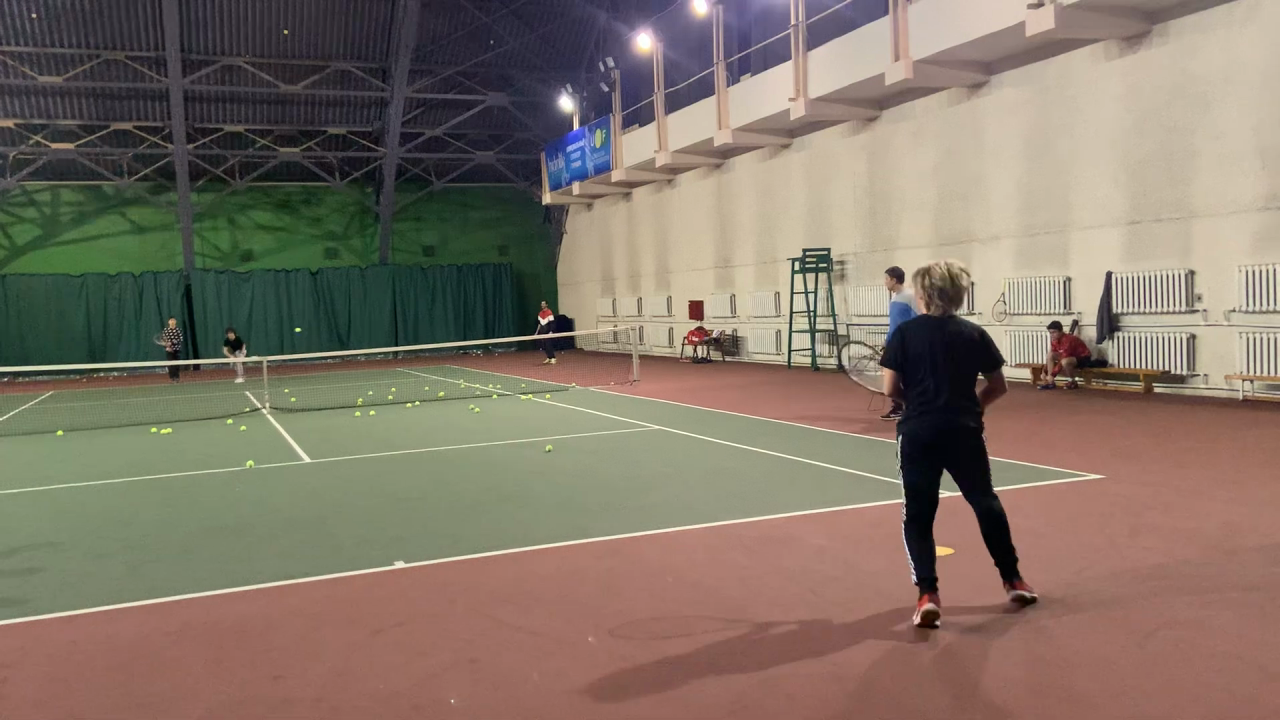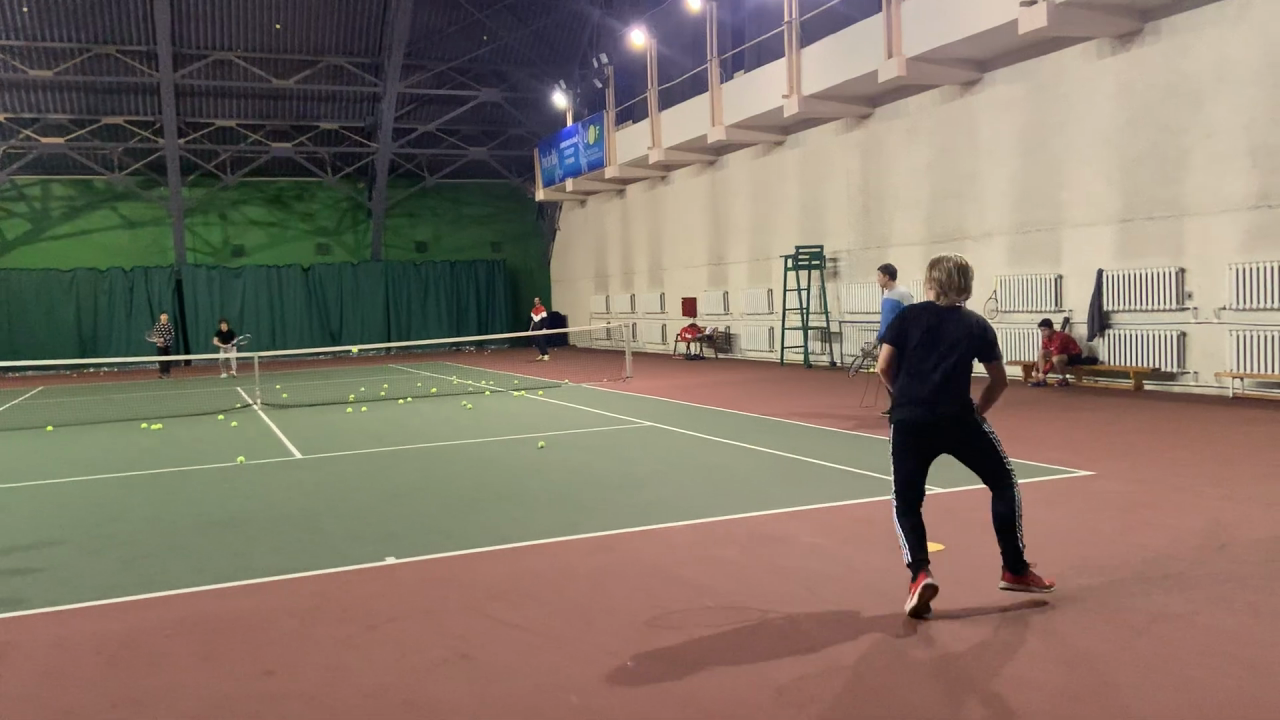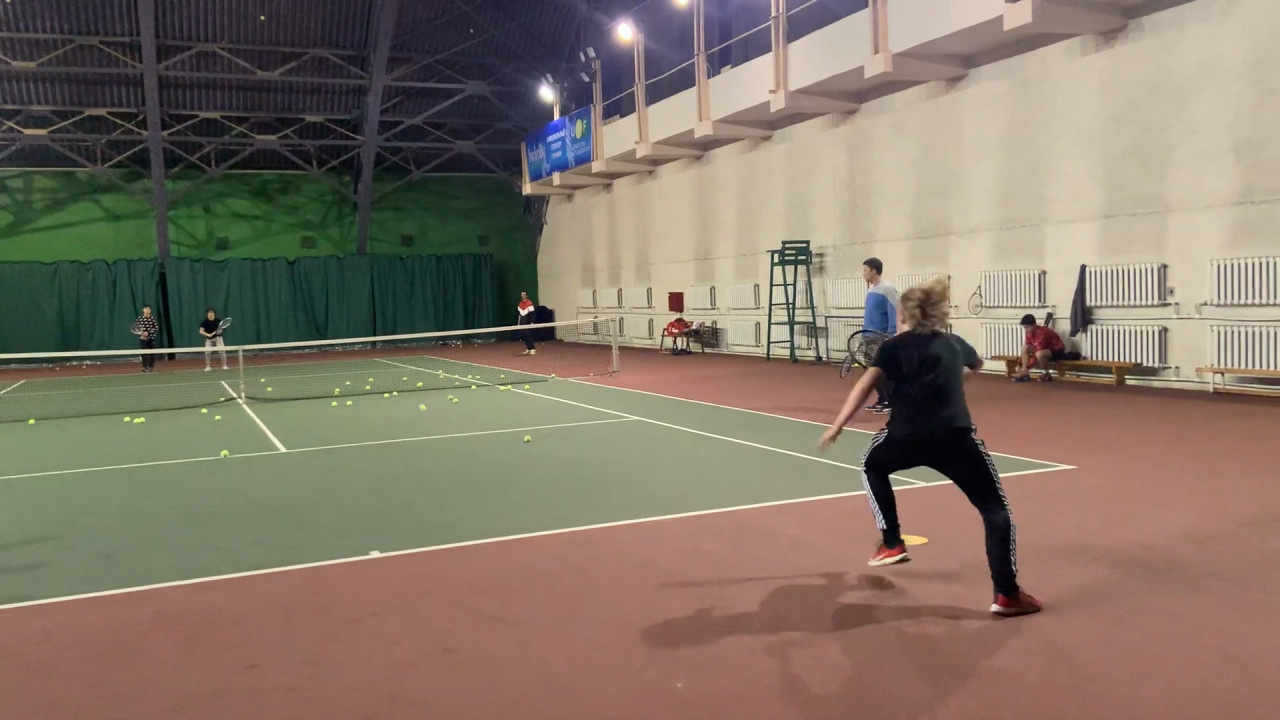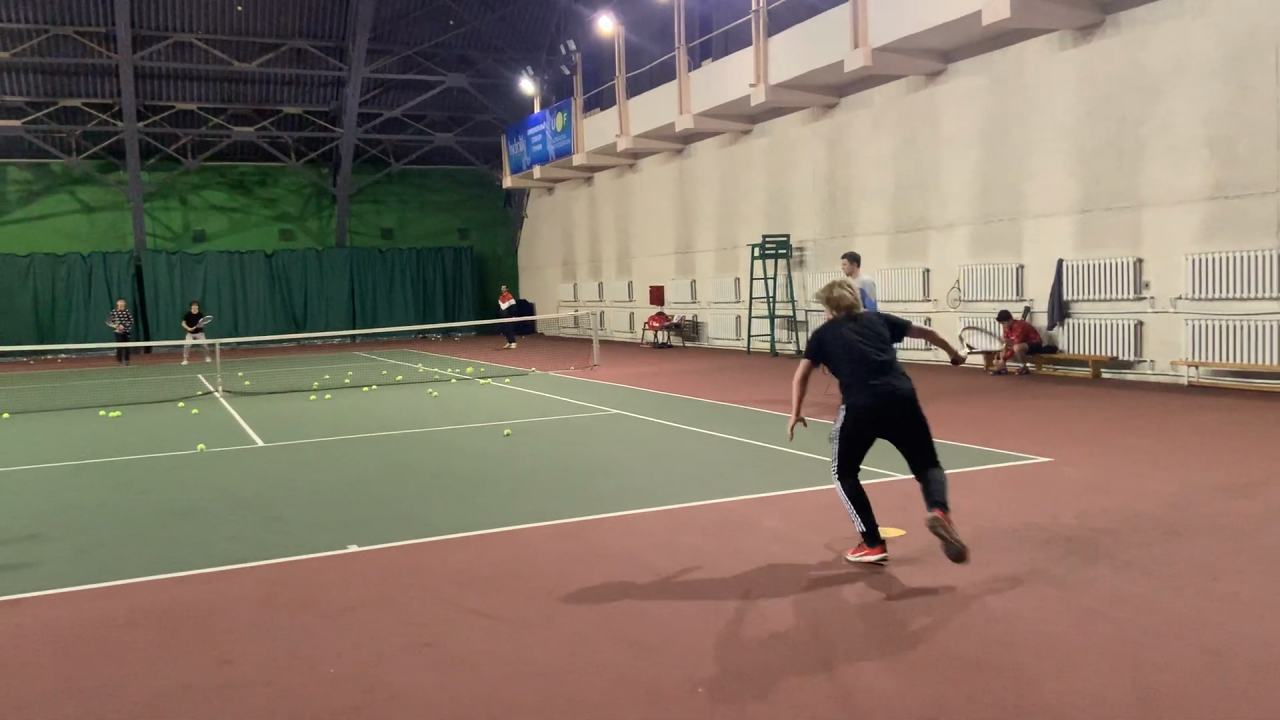
dt=0.2s
person 1, frame 1
left shoulder: (905, 331)
right shoulder: (974, 334)
left elbow: (891, 389)
right elbow: (998, 386)
left hip: (919, 433)
right hip: (964, 431)
left knee: (918, 516)
right knee: (985, 502)
left ankle: (927, 593)
right ankle: (1012, 579)
person 1, frame 2
left shoulder: (906, 316)
right shoulder: (977, 324)
left elbow: (884, 368)
right elbow: (999, 380)
right wrist: (977, 410)
left hip: (910, 421)
right hip: (959, 419)
left knee: (907, 503)
right knee: (1003, 484)
left ankle: (921, 574)
right ankle: (1015, 570)
person 1, frame 3
left shoulder: (894, 346)
right shoulder: (954, 343)
left elbow: (864, 387)
right elbow: (975, 363)
left wrist: (837, 427)
left hip: (908, 435)
right hip: (955, 434)
left knee: (874, 468)
right knee: (994, 505)
left ankle: (892, 544)
right ankle: (1006, 592)
person 1, frame 4
left shoulder: (823, 334)
right shoulder: (879, 320)
left elbow: (801, 376)
right elbow: (926, 333)
left wrist: (795, 414)
right wrist: (953, 352)
left hip: (860, 406)
right hip: (901, 399)
left knee: (845, 473)
right knee: (928, 467)
left ankle: (872, 543)
right ankle: (939, 513)
